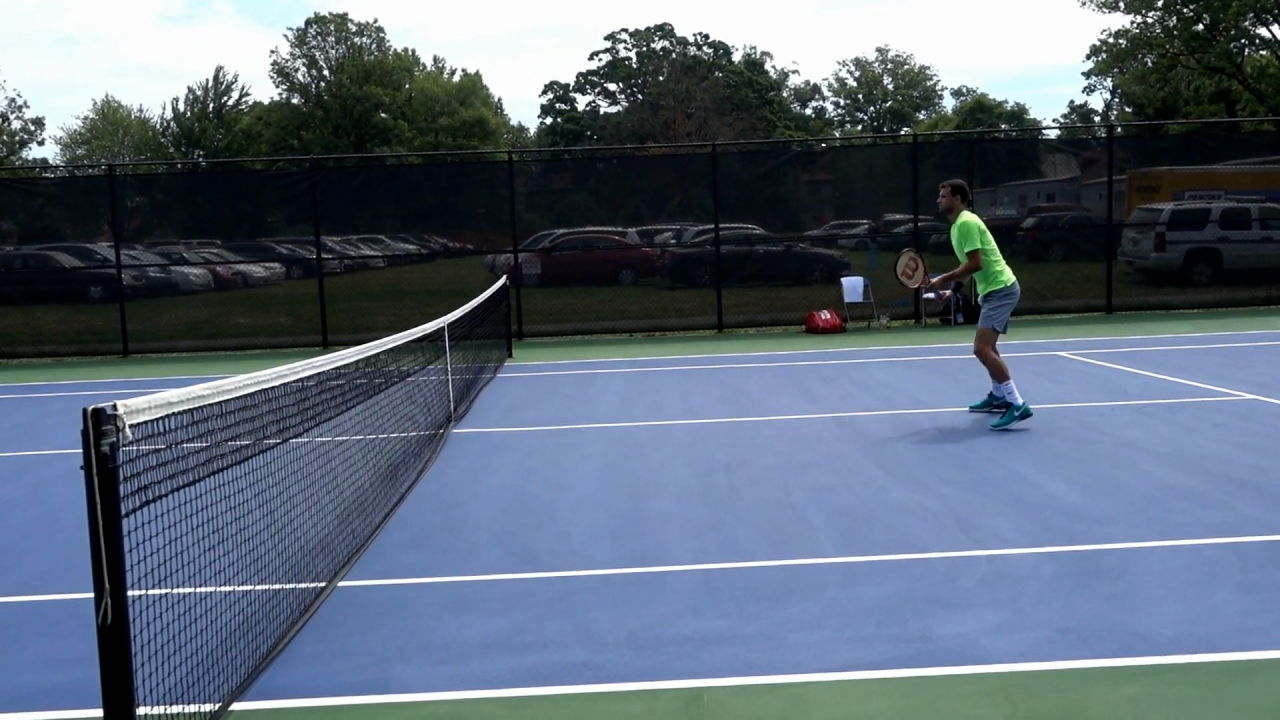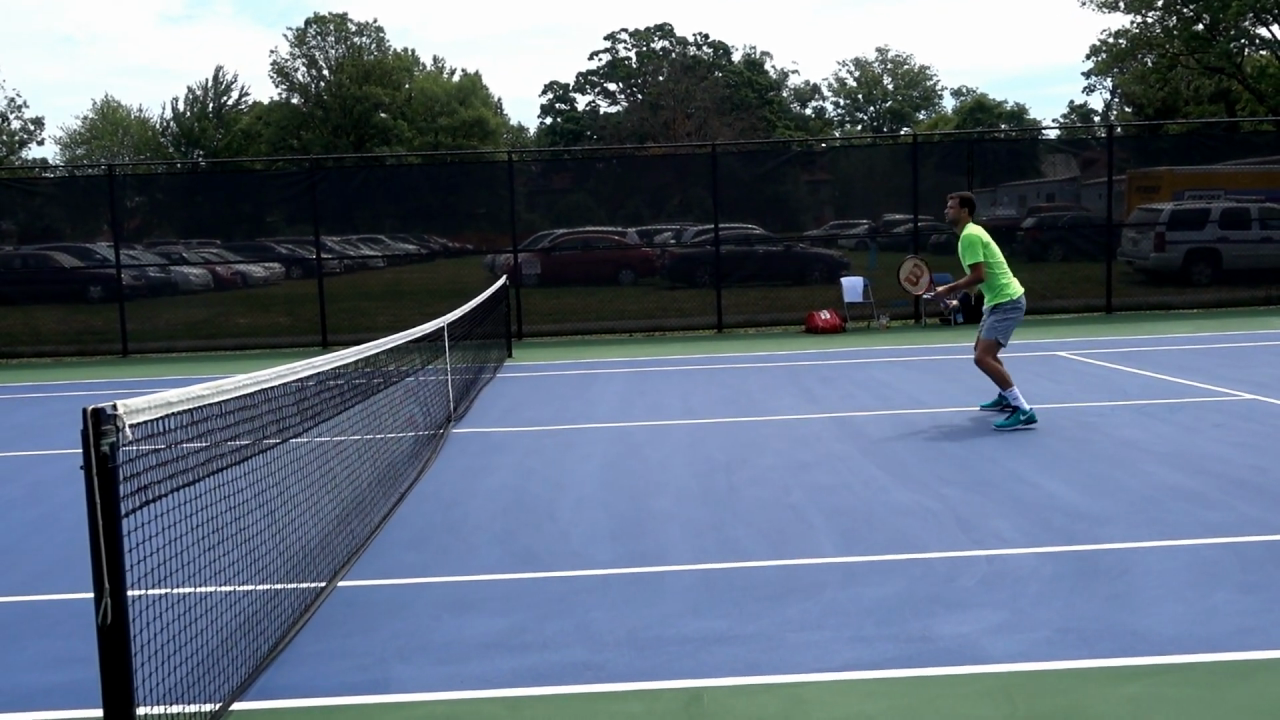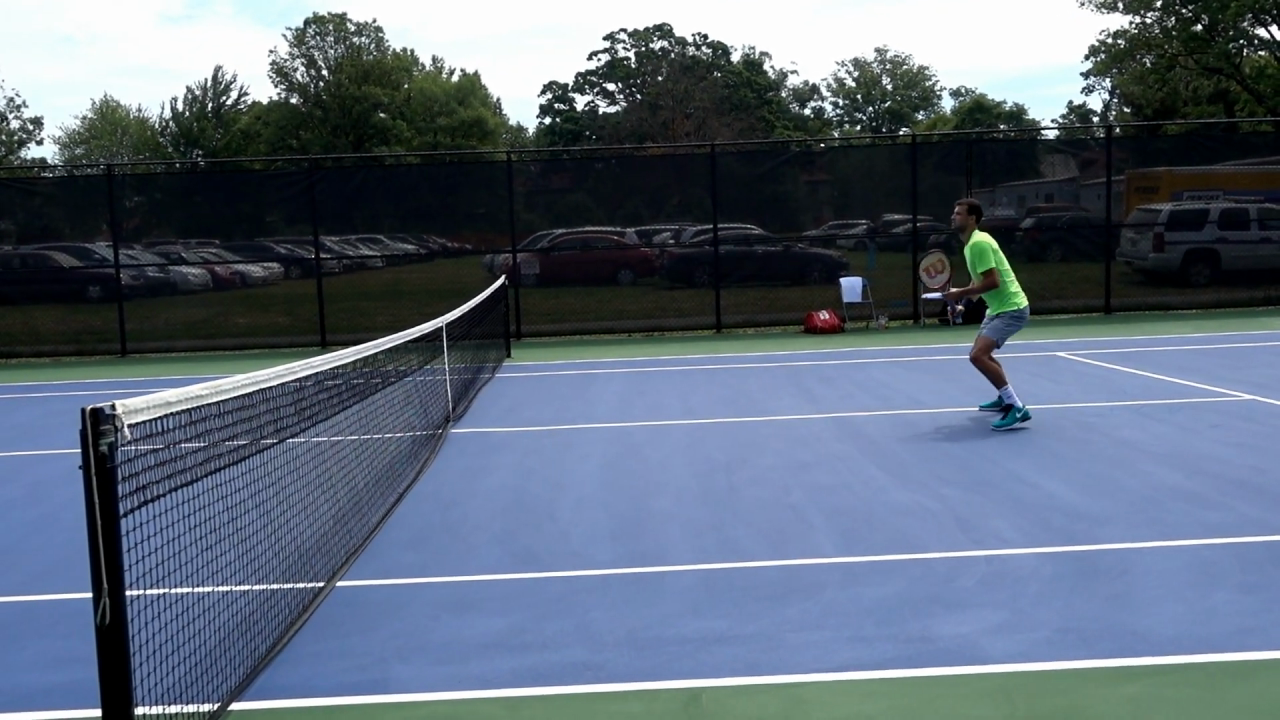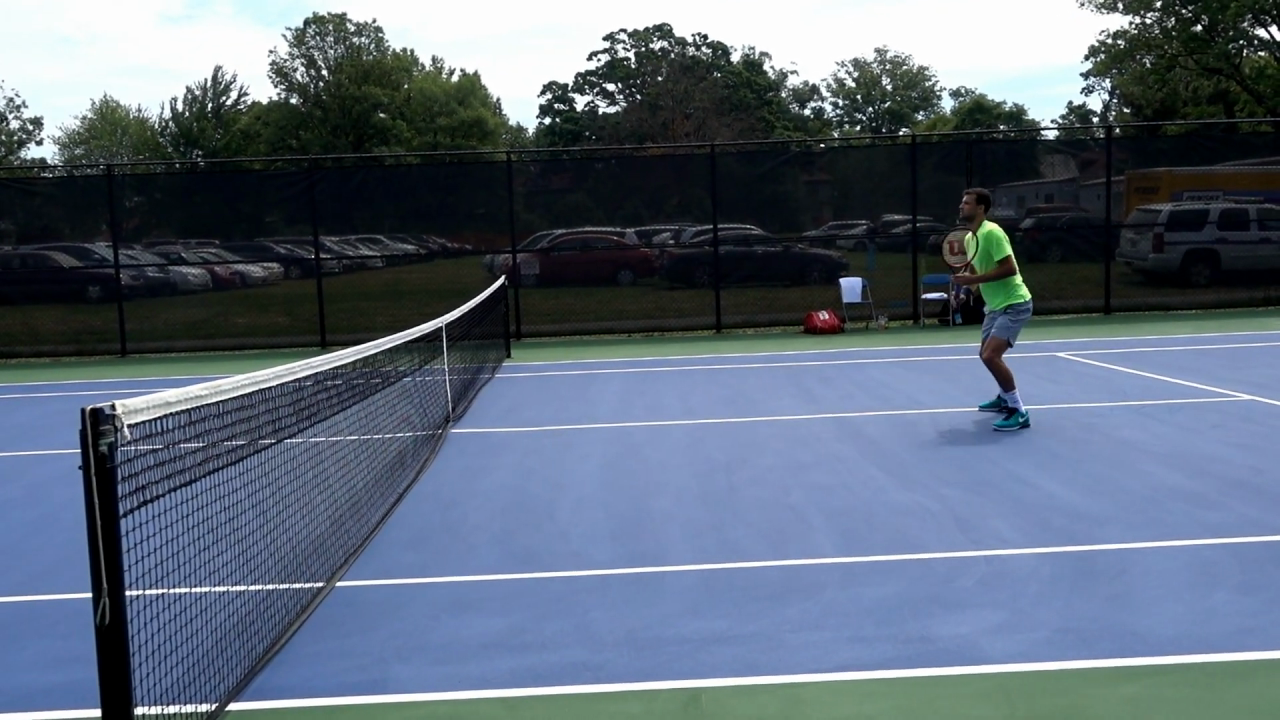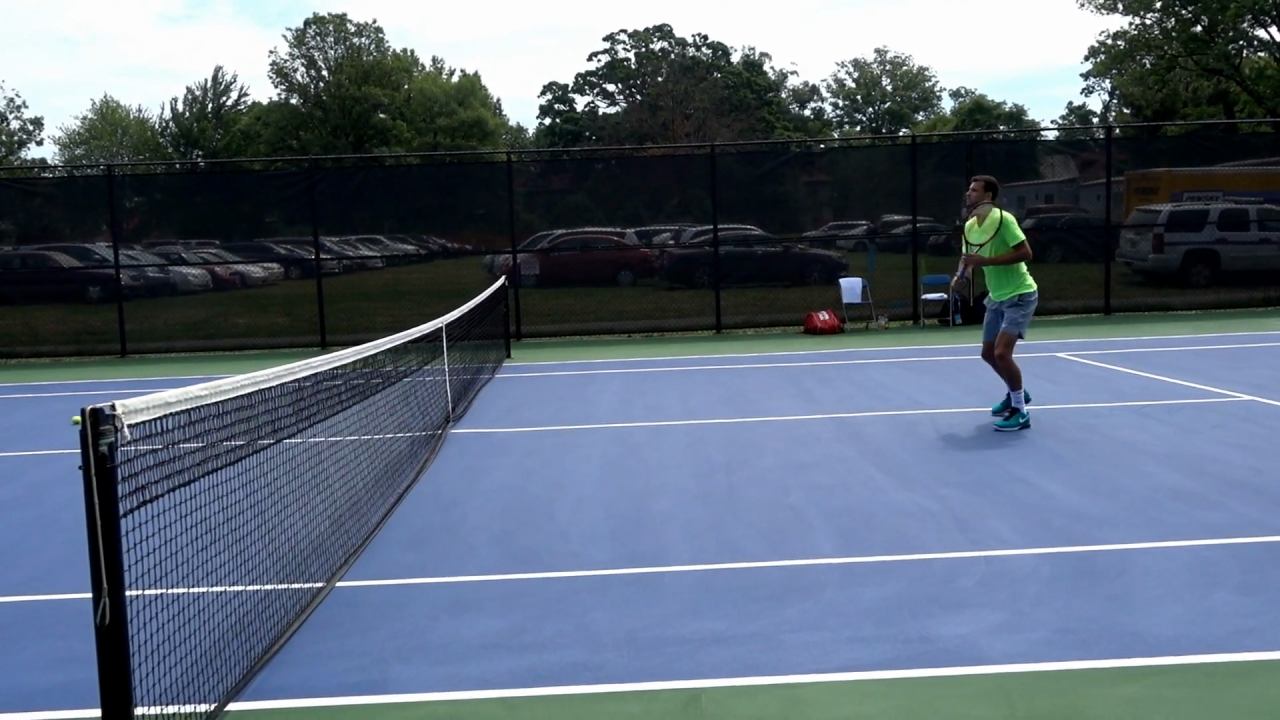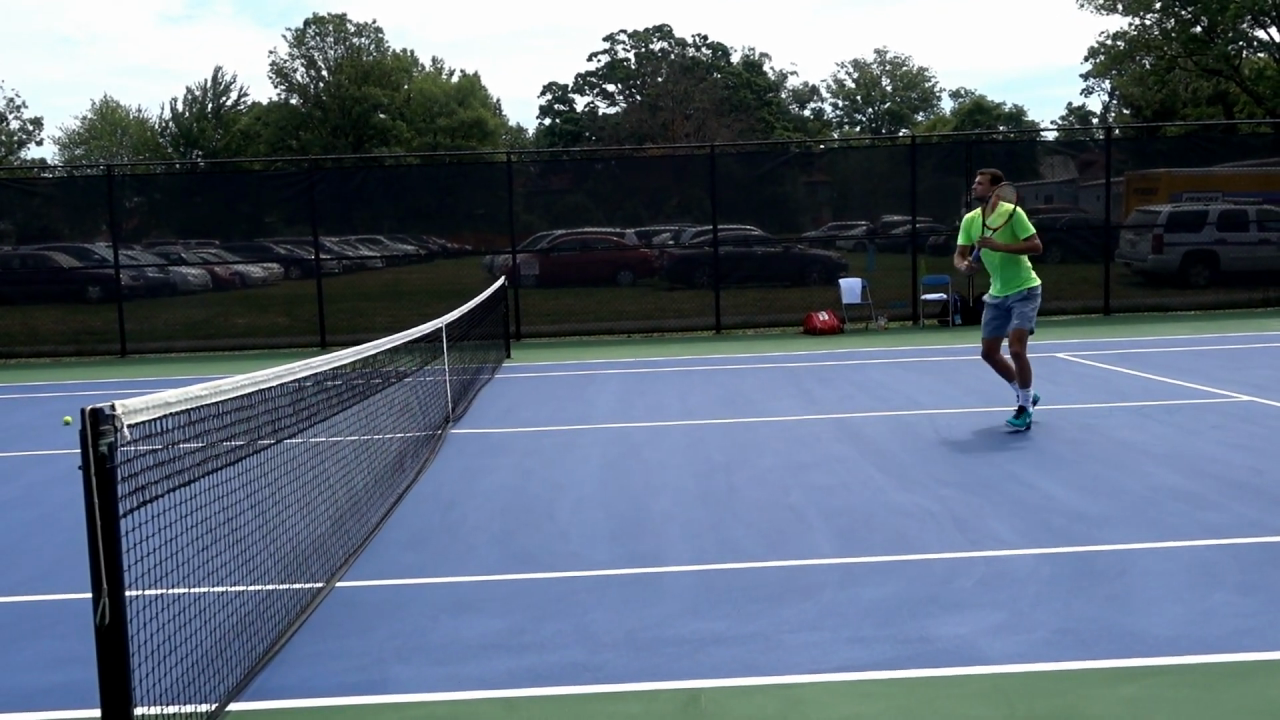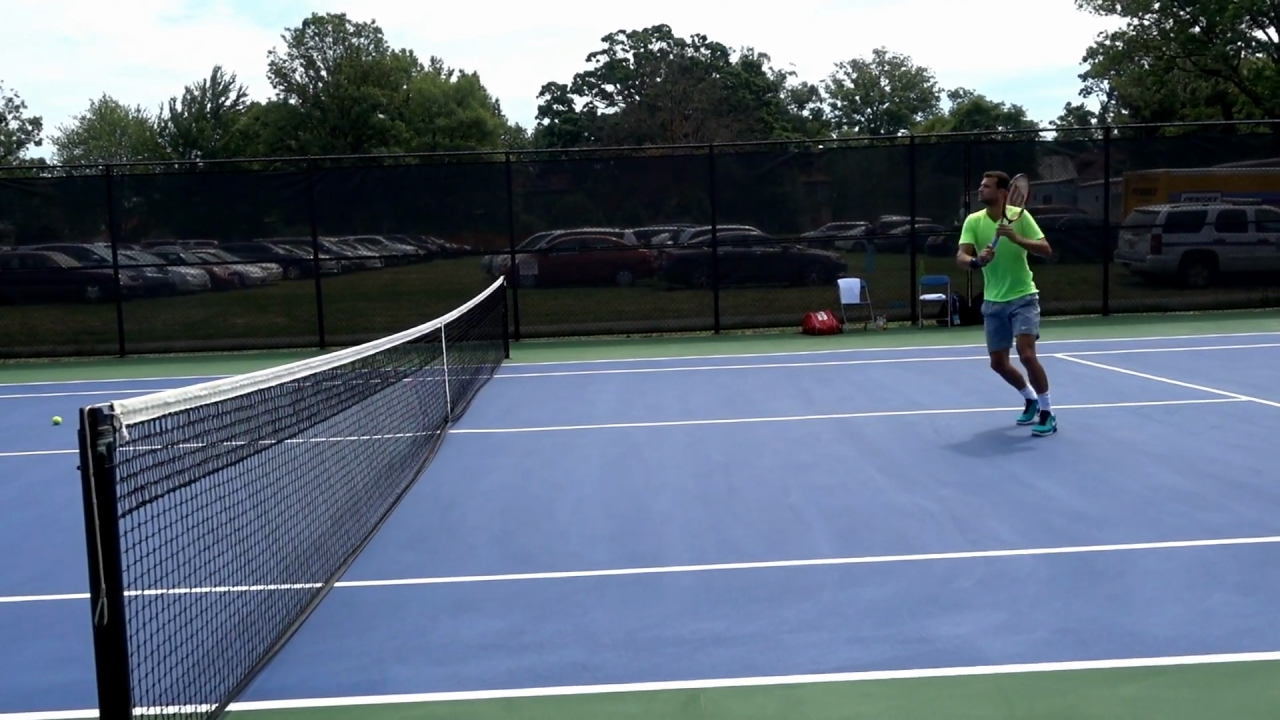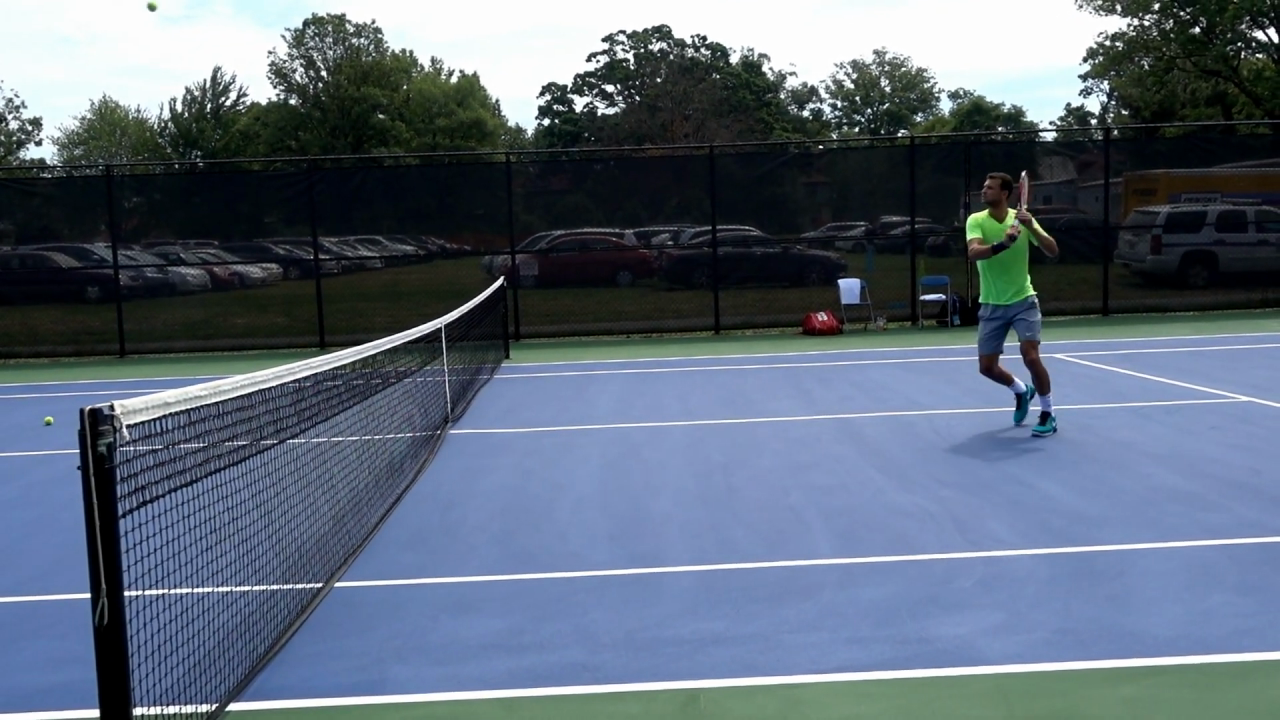
dt=0.1s
person 1, frame 1
left shoulder: (966, 223)
right shoulder: (957, 226)
left elbow: (975, 264)
left wrist: (943, 279)
right wrist: (950, 285)
left hip: (1001, 291)
right hip: (991, 291)
left knee: (981, 348)
right knee: (984, 345)
left ankle: (1017, 405)
right ankle: (998, 395)
person 1, frame 2
left shoulder: (970, 235)
right shoulder: (967, 235)
left elbow: (978, 276)
left wrist: (949, 289)
right wrist: (957, 296)
left hip: (1007, 302)
right hip: (999, 302)
left knee: (982, 358)
right knee: (982, 351)
left ankle: (1023, 410)
right ankle: (1007, 397)
person 1, frame 3
left shoulder: (980, 243)
right shoulder: (969, 244)
left elbow: (993, 282)
left wrist: (961, 293)
right wrist: (960, 297)
left hip: (1011, 310)
right hip: (998, 310)
left knee: (977, 355)
right knee: (981, 354)
left ankle: (1017, 408)
right ankle: (1004, 397)
person 1, frame 4
left shoulder: (990, 232)
right shoulder: (969, 237)
left elbow: (1010, 269)
right elbow: (977, 272)
left wrist: (974, 279)
right wrist: (964, 283)
left hip: (1015, 304)
right hip: (997, 305)
left knee: (990, 356)
right knee: (989, 354)
left ankle: (1018, 412)
right ankle: (1005, 398)
person 1, frame 5
left shoulder: (1003, 219)
right shoulder: (969, 226)
left elbow: (1025, 253)
right elbow: (966, 262)
left wrist: (988, 259)
left hip: (1021, 295)
right hip: (996, 298)
left knee: (1002, 353)
right knee: (988, 353)
left ankle: (1019, 411)
right ankle: (1014, 395)
person 1, frame 6
left shoulder: (1013, 212)
right shoulder: (969, 220)
left elbow: (1037, 247)
right elbow: (959, 256)
left wrist: (999, 246)
right wrist: (965, 265)
left hip: (1025, 290)
right hip: (997, 294)
left knee: (1016, 349)
right knee: (988, 353)
left ankle: (1025, 409)
right ankle: (1025, 395)
person 1, frame 7
left shoulder: (1021, 217)
right shoulder: (973, 221)
left elbow: (1047, 251)
right elbow: (961, 258)
left wrist: (1017, 238)
right wrist: (977, 261)
left hip: (1024, 298)
right hip: (994, 302)
left knee: (1026, 354)
right knee: (998, 363)
left ankle: (1046, 413)
right ankle: (1032, 398)
person 1, frame 8
left shoulder: (1023, 218)
right shoulder: (976, 220)
left elbow: (1053, 251)
right elbow: (975, 251)
left wrist: (1031, 228)
right wrist: (1003, 242)
left hip: (1023, 301)
right hip: (991, 305)
left knee: (1031, 357)
right knee: (987, 367)
left ankle: (1048, 413)
right ankle: (1022, 391)
